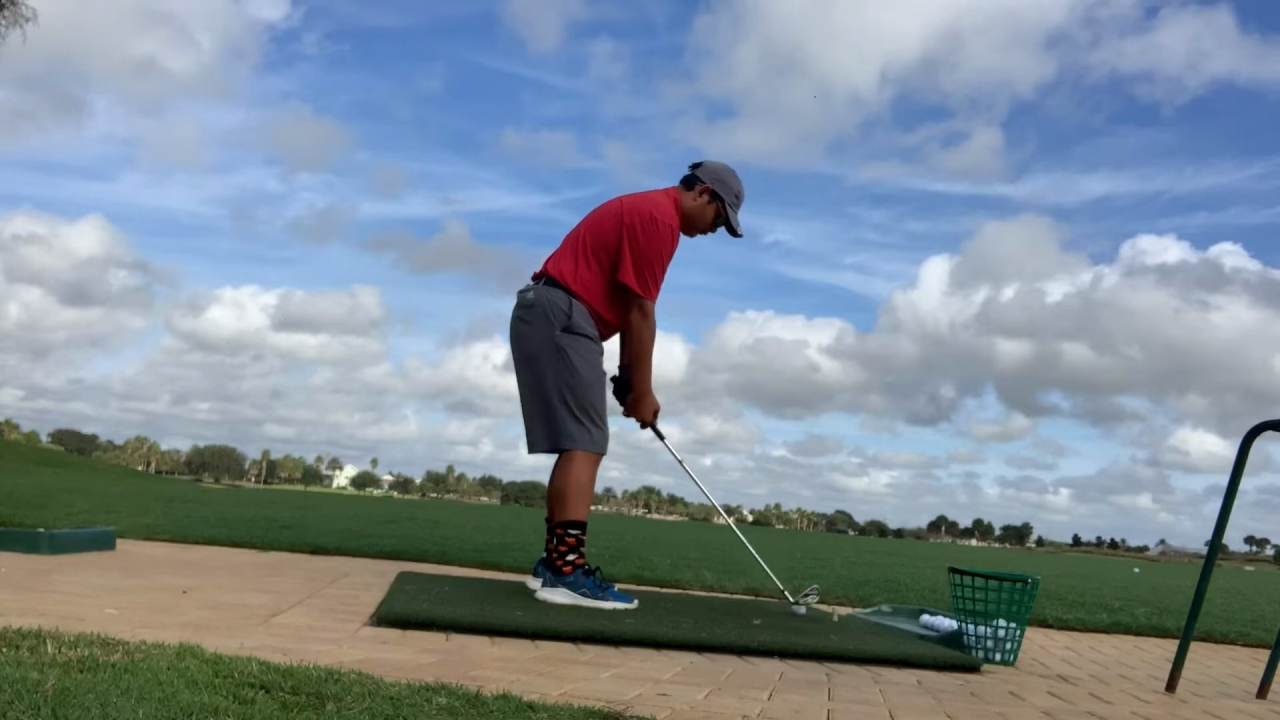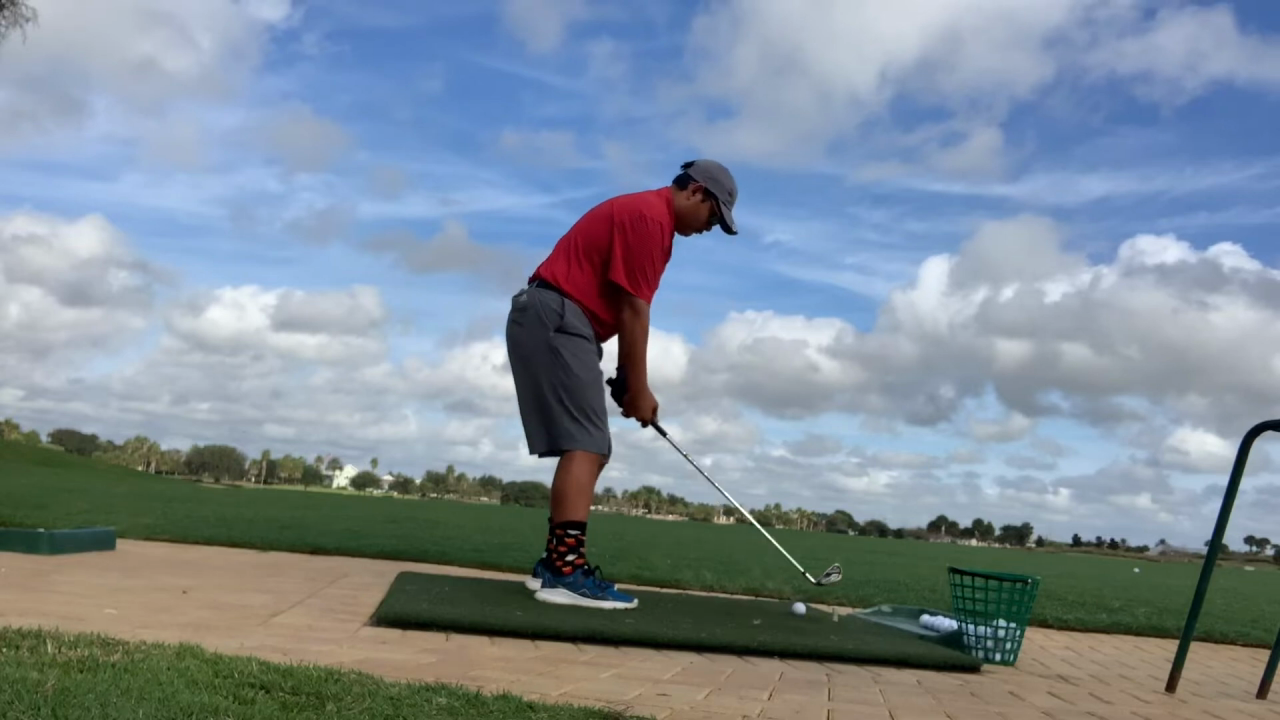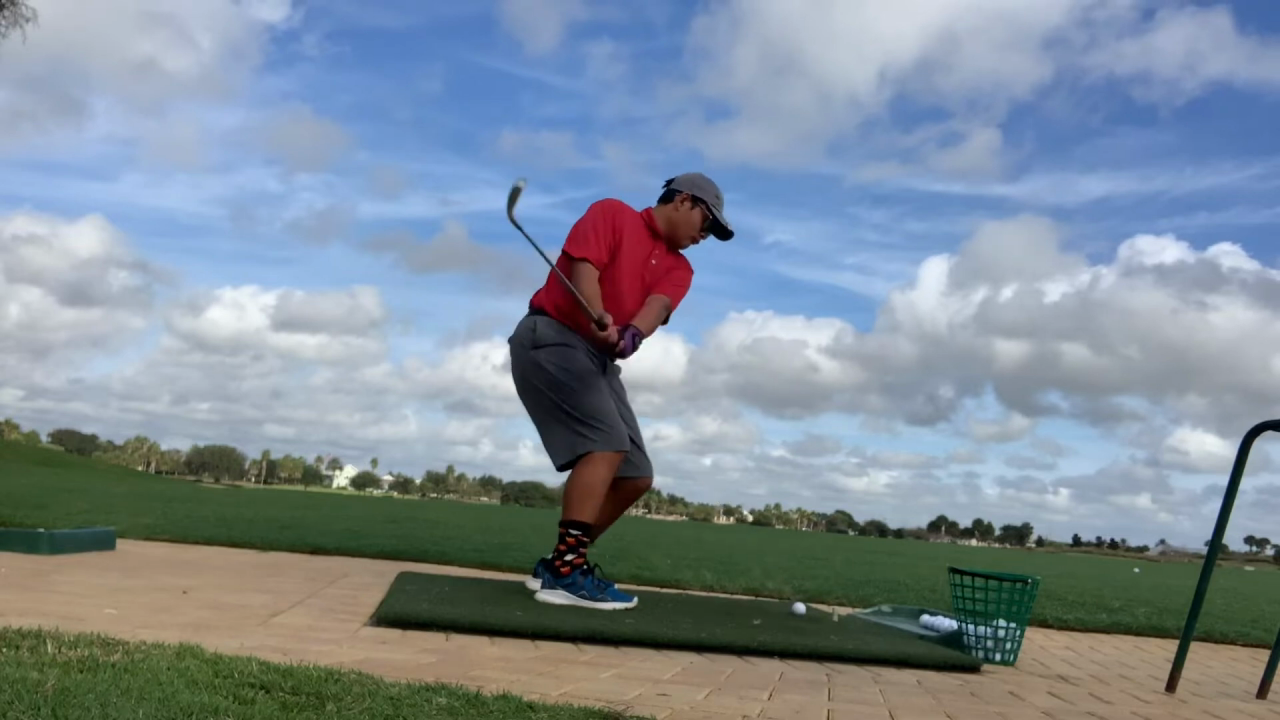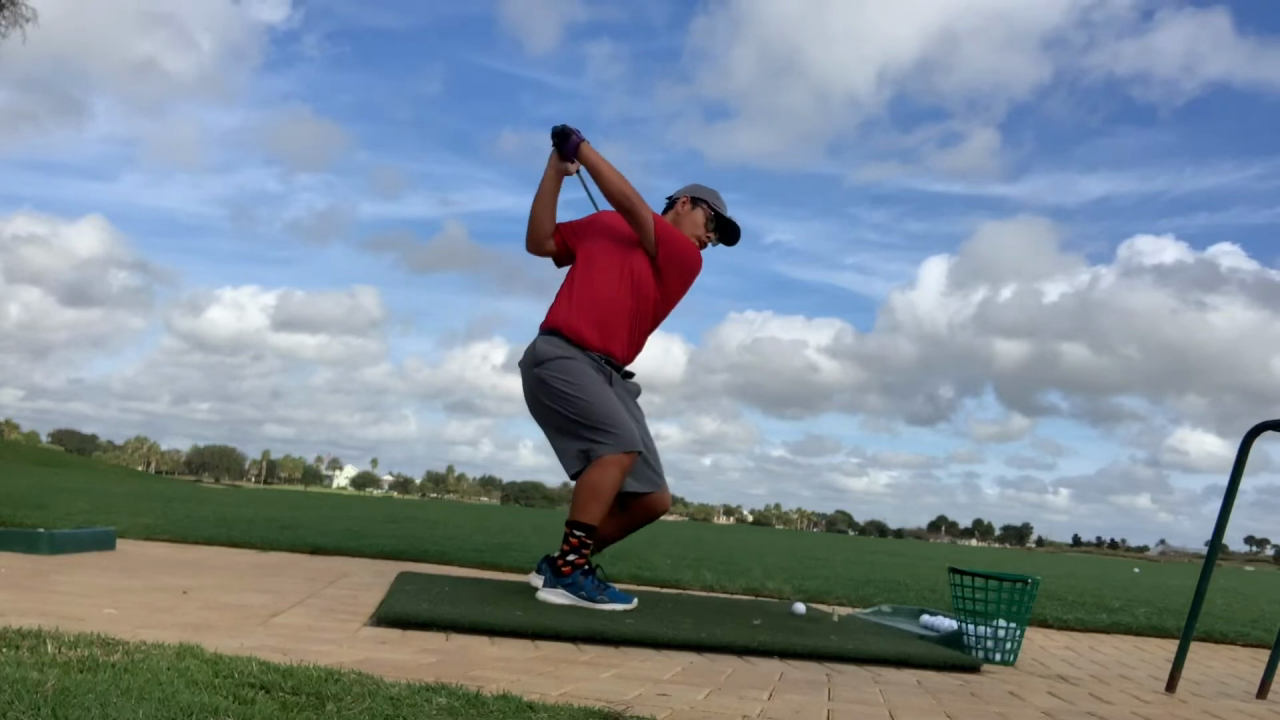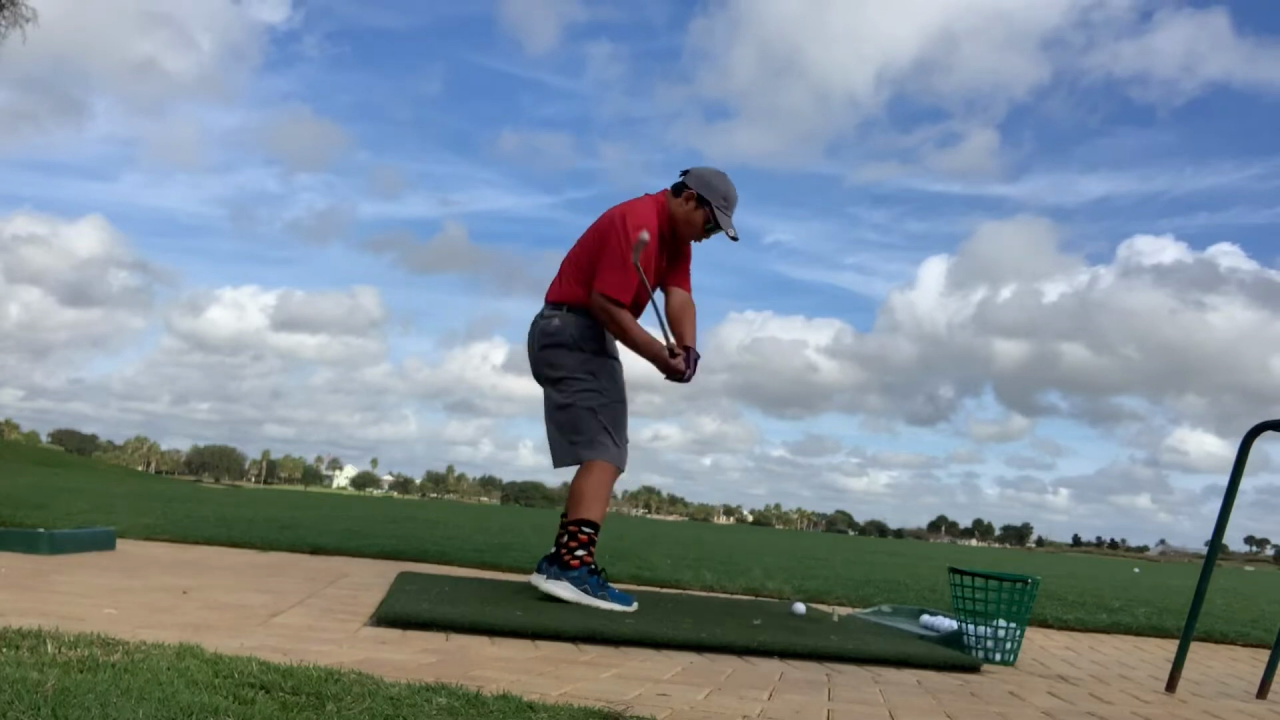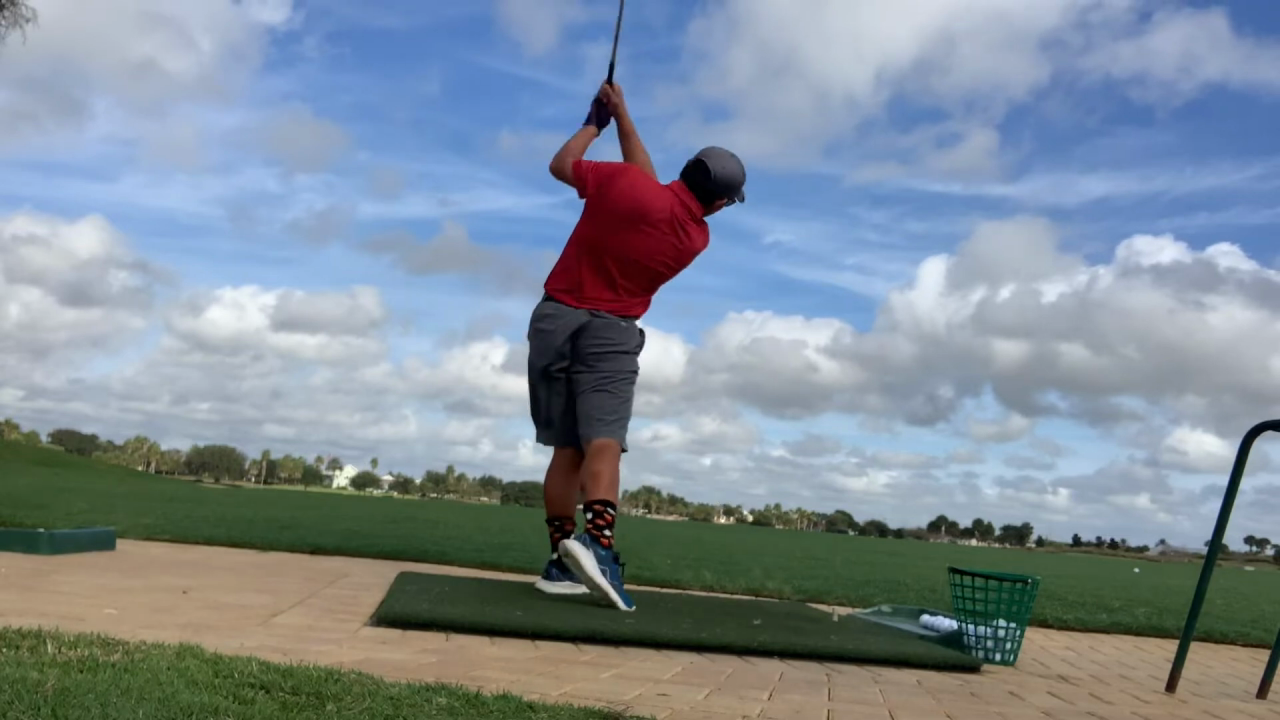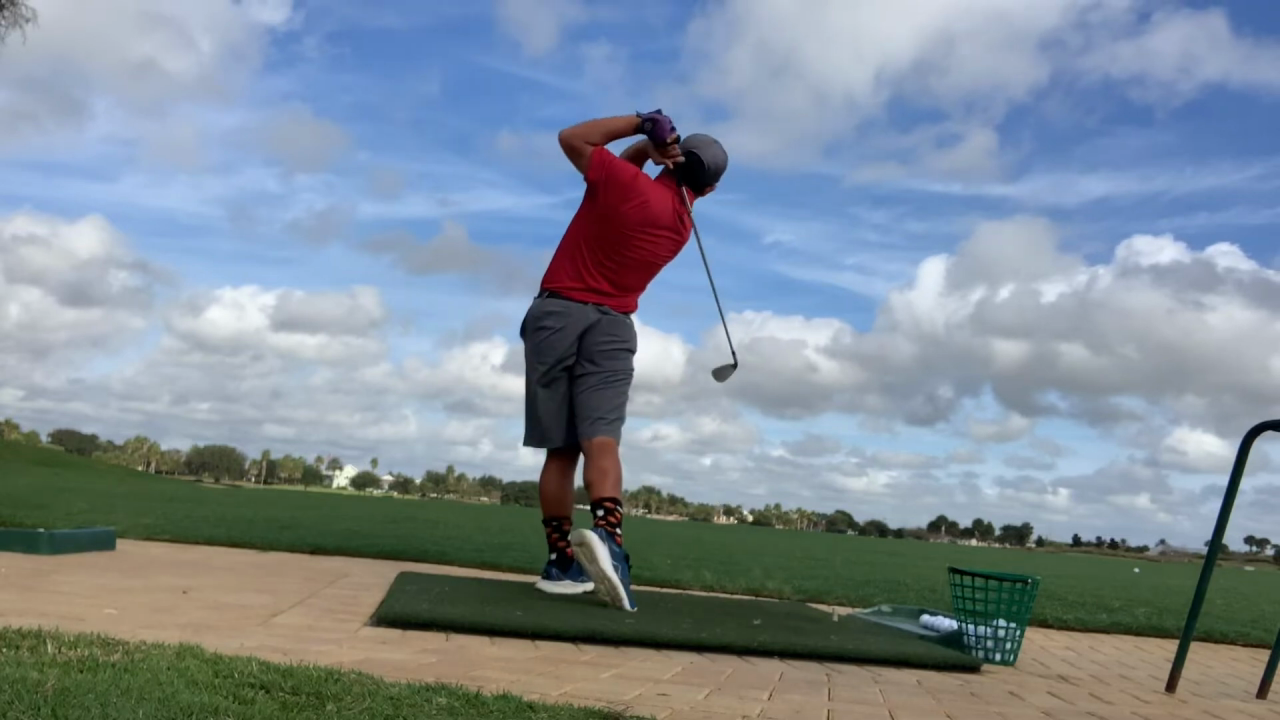
dt=0.3s
person 1, frame 1
left shoulder: (649, 213)
right shoulder: (658, 218)
left elbow: (630, 308)
right elbow: (640, 312)
left wrist: (627, 375)
right wrist: (643, 390)
left hip: (549, 316)
right hip: (560, 316)
left knee: (576, 443)
right knee: (584, 443)
left ankle: (555, 562)
right ankle: (567, 571)
person 1, frame 2
left shoulder: (662, 235)
right shoulder: (646, 213)
left elbow: (638, 307)
right elbow: (631, 308)
left wrist: (631, 379)
right wrist: (638, 387)
left hip: (568, 328)
right hip: (553, 318)
left knee: (589, 449)
right knee: (585, 445)
left ankle: (556, 562)
right ankle: (566, 571)
person 1, frame 3
left shoulder: (678, 267)
right shoulder: (611, 214)
left elbow: (655, 308)
right elbow: (582, 268)
left wrist: (631, 336)
right wrist: (599, 319)
left hip: (593, 357)
right hip: (550, 339)
left knee: (636, 476)
right knee: (607, 446)
left ankle: (559, 565)
right ankle: (566, 571)
person 1, frame 4
left shoulder: (687, 260)
right shoulder: (603, 225)
left elbow: (632, 207)
right elbow: (538, 243)
left wrist: (582, 149)
right wrist: (557, 166)
left hip: (607, 376)
right hip: (556, 358)
left knee: (653, 498)
right knee: (618, 447)
left ankle: (564, 562)
right ankle: (567, 572)
person 1, frame 5
left shoulder: (676, 241)
right shoulder: (637, 224)
left elbow: (679, 297)
right elbow: (607, 308)
left wrist: (687, 350)
right wrist: (659, 355)
left hip: (569, 340)
right hip: (574, 336)
left knee: (602, 455)
right knee: (603, 455)
left ankle: (561, 560)
right ankle: (573, 565)
person 1, frame 6
left shoulder: (625, 184)
right shoulder: (696, 238)
left elbow: (560, 165)
left wrist: (602, 114)
right wrist: (623, 117)
left hip: (555, 319)
right hip: (610, 333)
left knee: (566, 446)
right knee: (602, 442)
left ankle: (562, 560)
right ankle: (596, 538)
person 1, frame 7
left shoulder: (628, 188)
right shoulder: (683, 225)
left elbow: (571, 139)
left wrist: (644, 127)
right wrist: (650, 142)
left hip: (554, 316)
right hip: (609, 329)
left knee: (560, 448)
right knee: (601, 440)
left ankle: (560, 562)
right ankle: (606, 535)
